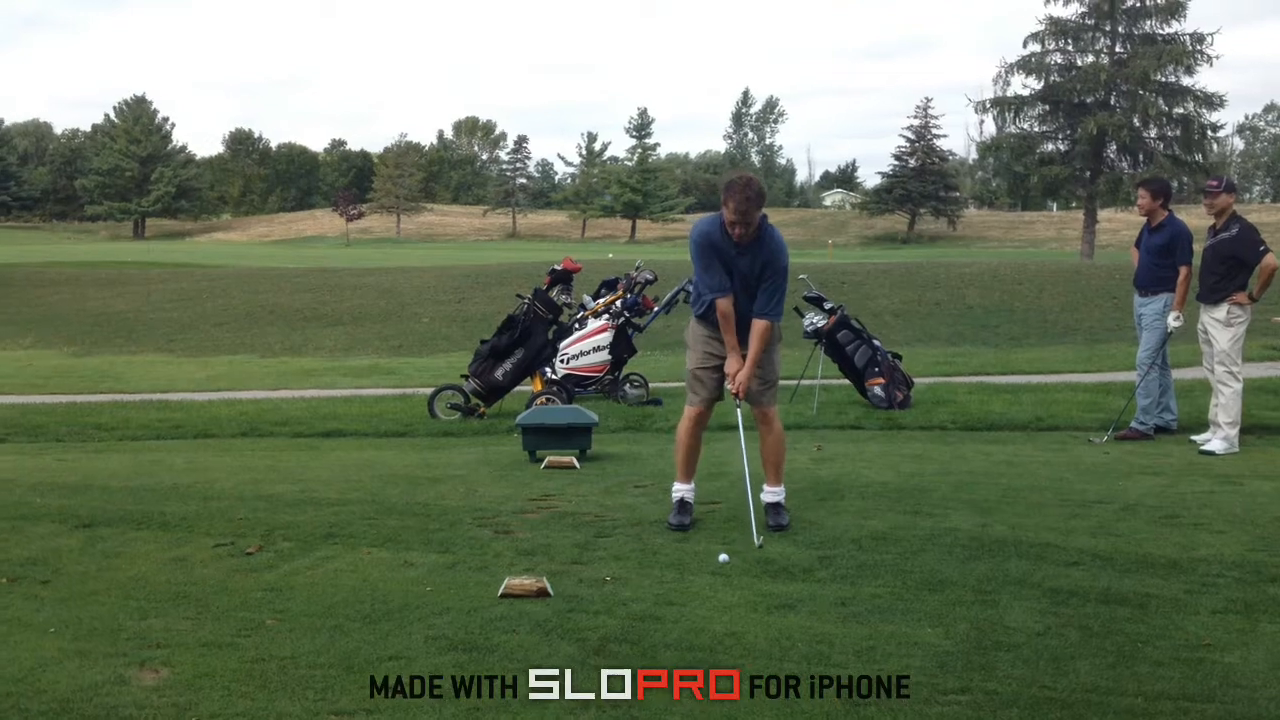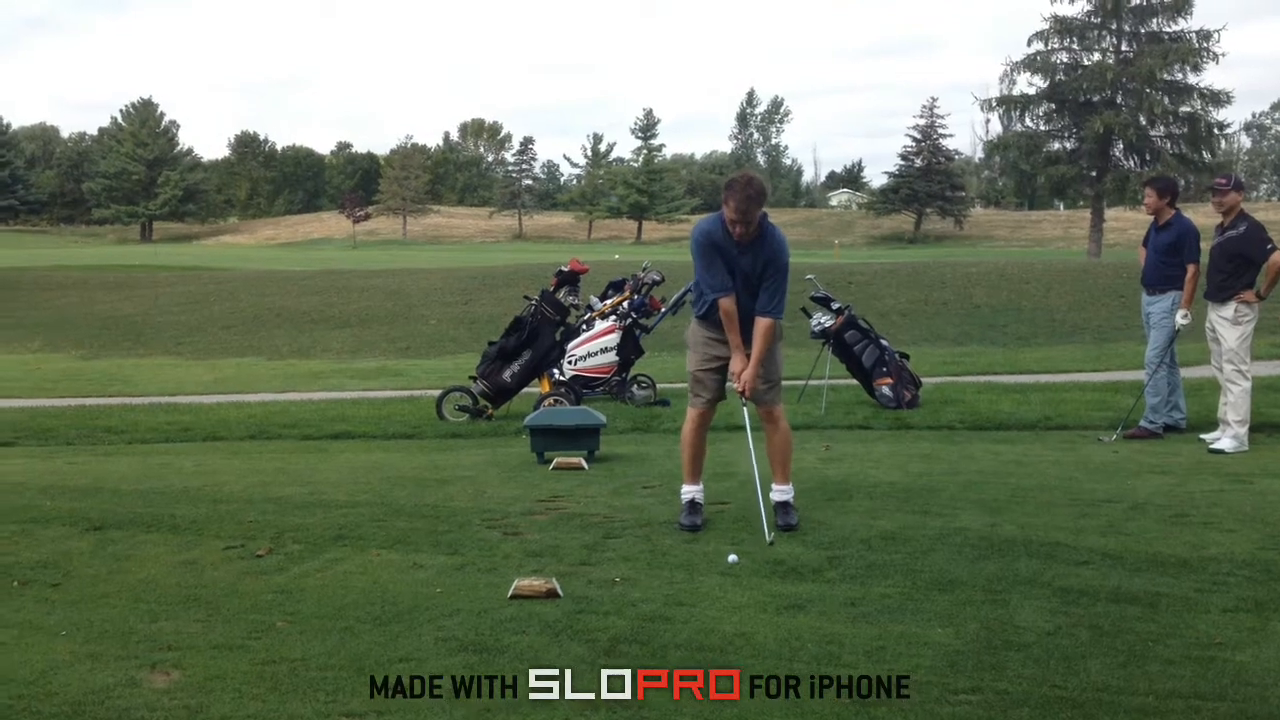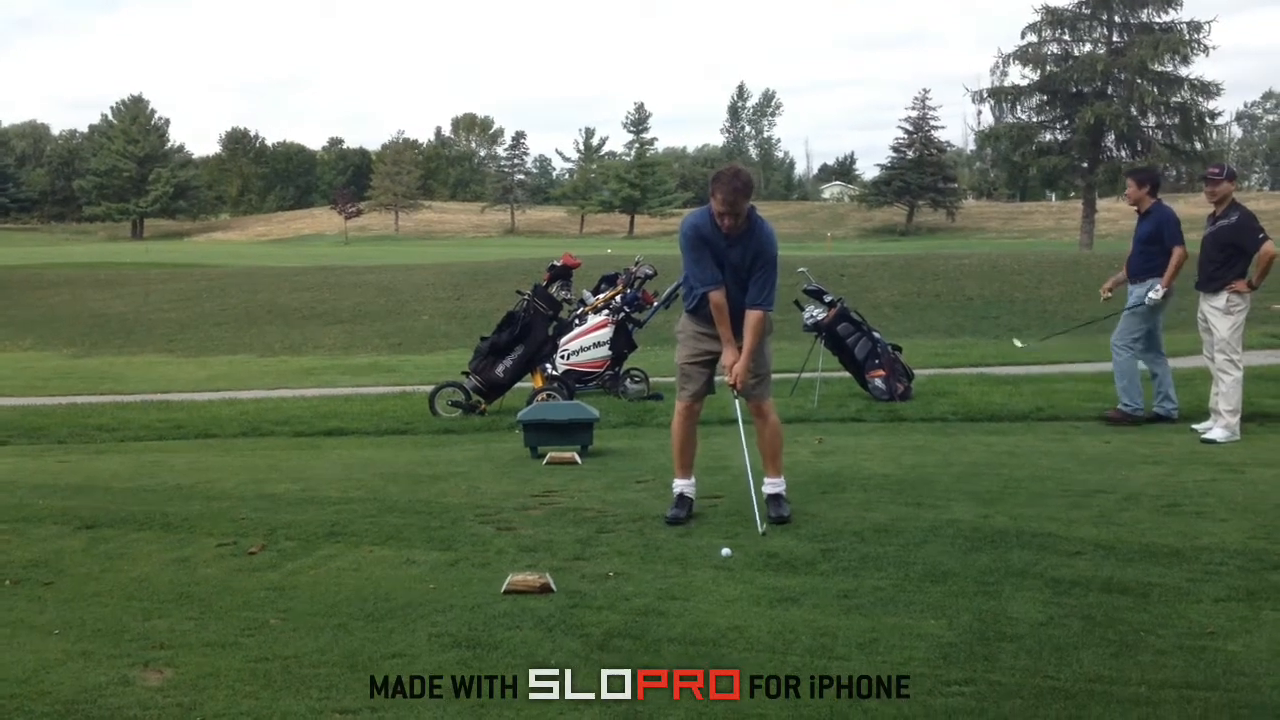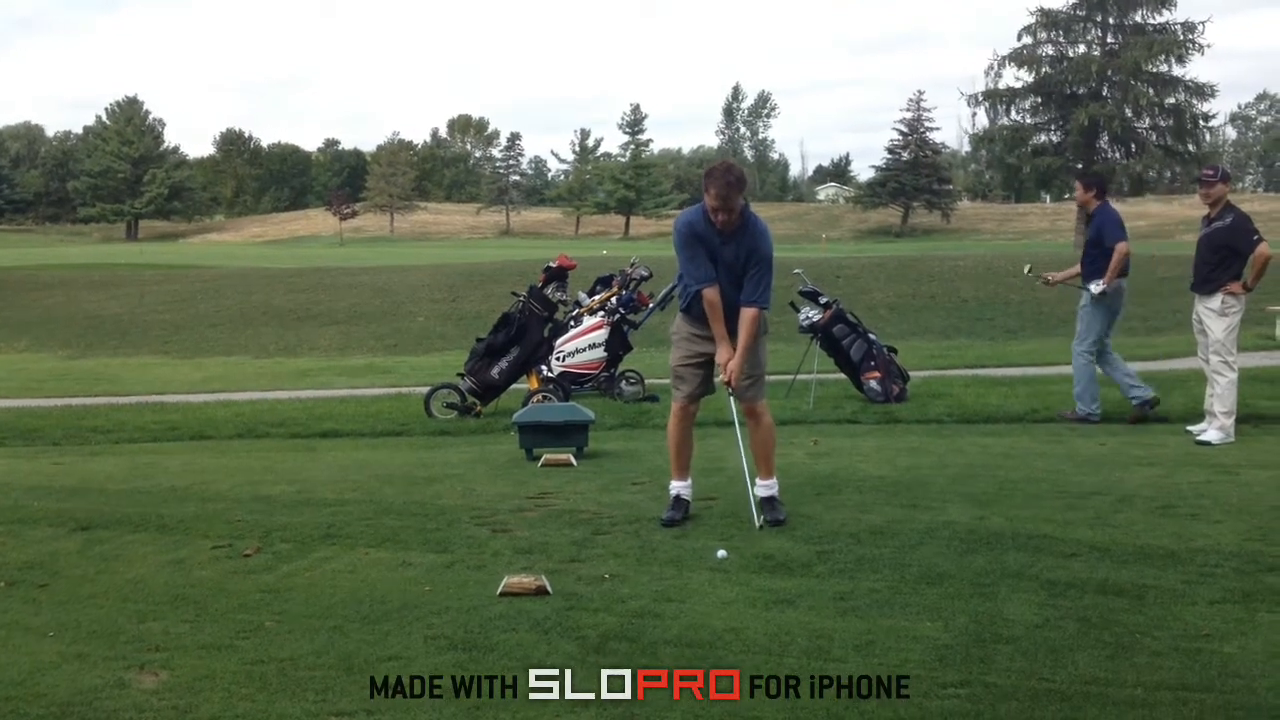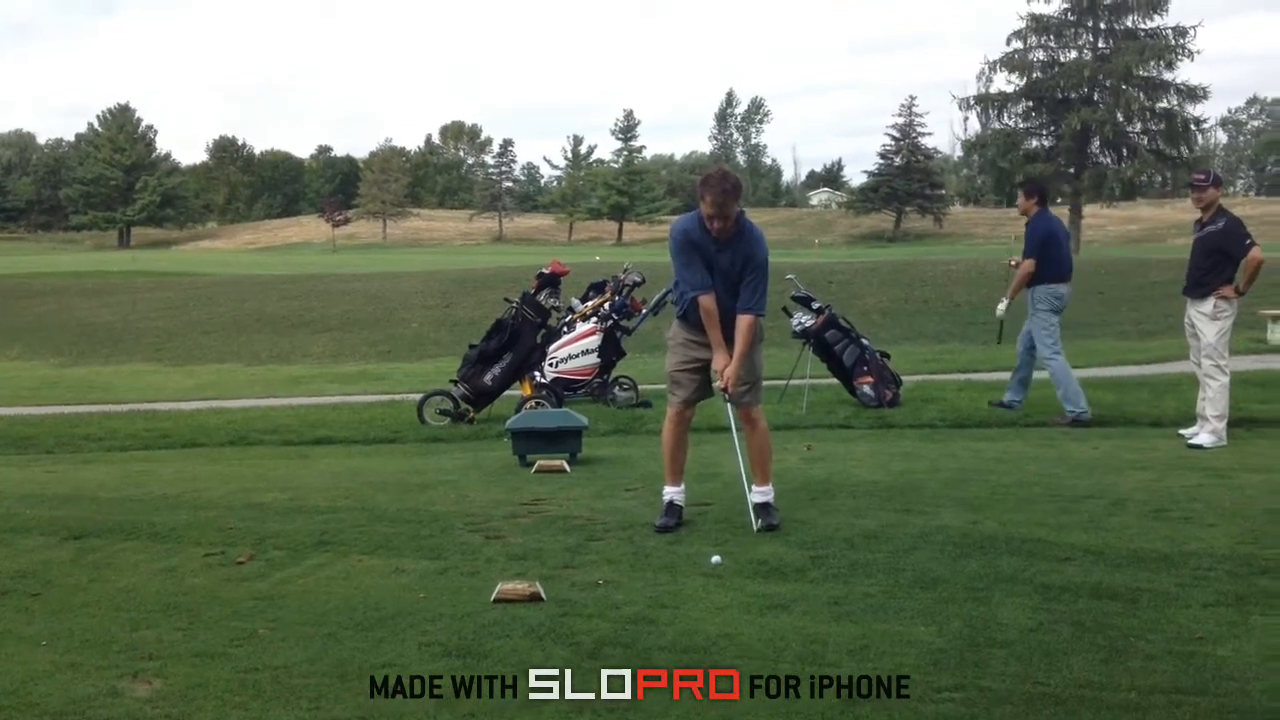
dt=0.5s
person 1, frame 1
left shoulder: (774, 247)
right shoulder: (704, 233)
left elbow: (765, 315)
right elbow: (721, 299)
left wrist: (748, 368)
right wrist: (731, 353)
left hip: (757, 332)
right hip: (710, 329)
left knee: (767, 412)
right knee: (696, 412)
left ankle: (774, 496)
right ankle: (682, 496)
person 1, frame 2
left shoulder: (775, 244)
right shoulder: (705, 233)
left elbow: (768, 313)
right elbow: (723, 298)
left wrist: (753, 365)
right wrist: (735, 353)
left hip: (760, 330)
right hip: (711, 328)
left knee: (772, 411)
right knee: (699, 412)
left ankle: (782, 496)
right ankle: (691, 496)
person 1, frame 3
left shoulder: (764, 237)
right shoulder: (693, 227)
left elbow: (758, 306)
right elbow: (713, 291)
left wrist: (744, 357)
right wrist: (726, 347)
left hip: (749, 324)
right hip: (700, 323)
left knee: (762, 405)
right knee: (687, 406)
left ankle: (775, 488)
right ankle: (683, 490)
person 1, frame 4
left shoulder: (758, 234)
right shoulder: (687, 225)
left elbow: (753, 303)
right elbow: (707, 289)
left wrist: (738, 355)
right wrist: (720, 344)
left hip: (744, 325)
right hip: (695, 325)
left knee: (755, 407)
right knee: (682, 407)
left ankle: (767, 490)
right ankle: (680, 492)
person 1, frame 5
left shoulder: (754, 241)
right shoulder: (683, 231)
left elbow: (749, 310)
right elbow: (702, 295)
left wrist: (735, 362)
right wrist: (717, 351)
left hip: (740, 331)
right hip: (691, 330)
left knee: (751, 412)
right knee: (678, 411)
left ankle: (763, 496)
right ankle: (673, 499)
person 2, frame 1
left shoulder: (1241, 230)
right shoulder: (1213, 230)
left wrist: (1253, 296)
left hip: (1228, 312)
right hip: (1207, 310)
left knee: (1227, 374)
right knee: (1214, 374)
left ankle: (1227, 437)
right ankle: (1216, 430)
person 2, frame 2
left shoulder: (1248, 228)
right shoulder: (1220, 228)
left hip: (1236, 310)
right hip: (1215, 308)
left knee: (1236, 372)
right knee: (1222, 373)
left ankle: (1237, 436)
right ankle: (1225, 428)
person 2, frame 3
left shoulder: (1241, 217)
right shoulder: (1212, 218)
left elbow: (1269, 251)
left wrist: (1252, 284)
left hip: (1228, 300)
right hip: (1206, 298)
left knee: (1227, 362)
right knee: (1214, 362)
left ankle: (1229, 426)
right ankle: (1217, 418)
person 2, frame 4
left shoulder: (1235, 219)
right shoulder: (1207, 220)
left elbow: (1263, 252)
left wrist: (1247, 286)
left hip: (1223, 301)
right hip: (1202, 300)
left knee: (1222, 363)
right knee: (1209, 363)
left ankle: (1223, 427)
right ankle: (1211, 420)
person 2, frame 5
left shoulder: (1227, 223)
right shoulder: (1199, 224)
left elbow: (1255, 256)
left wrist: (1239, 289)
right wrist: (1190, 285)
left hip: (1214, 305)
right hip: (1193, 303)
left knee: (1214, 367)
right knee: (1201, 367)
left ankle: (1215, 431)
right ankle: (1203, 424)
person 3, frame 1
left shoulder: (1177, 230)
right shoulder: (1148, 226)
left elbow: (1184, 273)
left wrist: (1176, 311)
left hip: (1161, 302)
right hip: (1141, 299)
left knee: (1146, 361)
right knee: (1158, 362)
left ankle: (1143, 425)
right ankle: (1166, 419)
person 3, frame 2
left shoulder: (1185, 228)
right shoulder: (1155, 225)
left elbow: (1193, 271)
left wrist: (1184, 309)
left hip: (1168, 300)
right hip: (1148, 297)
left knee: (1155, 360)
right knee: (1165, 360)
left ankle: (1152, 423)
right ankle: (1174, 418)
person 3, frame 3
left shoulder: (1164, 215)
right shoulder: (1144, 217)
left elbow: (1179, 253)
left wrist: (1162, 286)
right wrist: (1113, 281)
left hip: (1151, 289)
right hip: (1139, 288)
left knee: (1121, 342)
right knee: (1152, 350)
left ankle: (1130, 407)
right ankle: (1166, 408)
person 3, frame 4
left shoulder: (1106, 217)
right shoulder: (1097, 218)
left elbow: (1123, 249)
left wrist: (1106, 281)
right wrist: (1061, 276)
left hip: (1101, 292)
right hip: (1103, 291)
left knee: (1083, 349)
right knee: (1101, 351)
left ankle: (1087, 409)
right ankle: (1142, 396)
person 3, frame 5
left shoulder: (1036, 225)
right shoulder: (1054, 222)
left elbow: (1029, 267)
left wrist: (1007, 298)
right wrist: (1021, 261)
left hip: (1044, 292)
right hip: (1057, 288)
left knee: (1050, 353)
right knee: (1026, 344)
left ankle: (1078, 411)
right ankle: (1013, 397)
